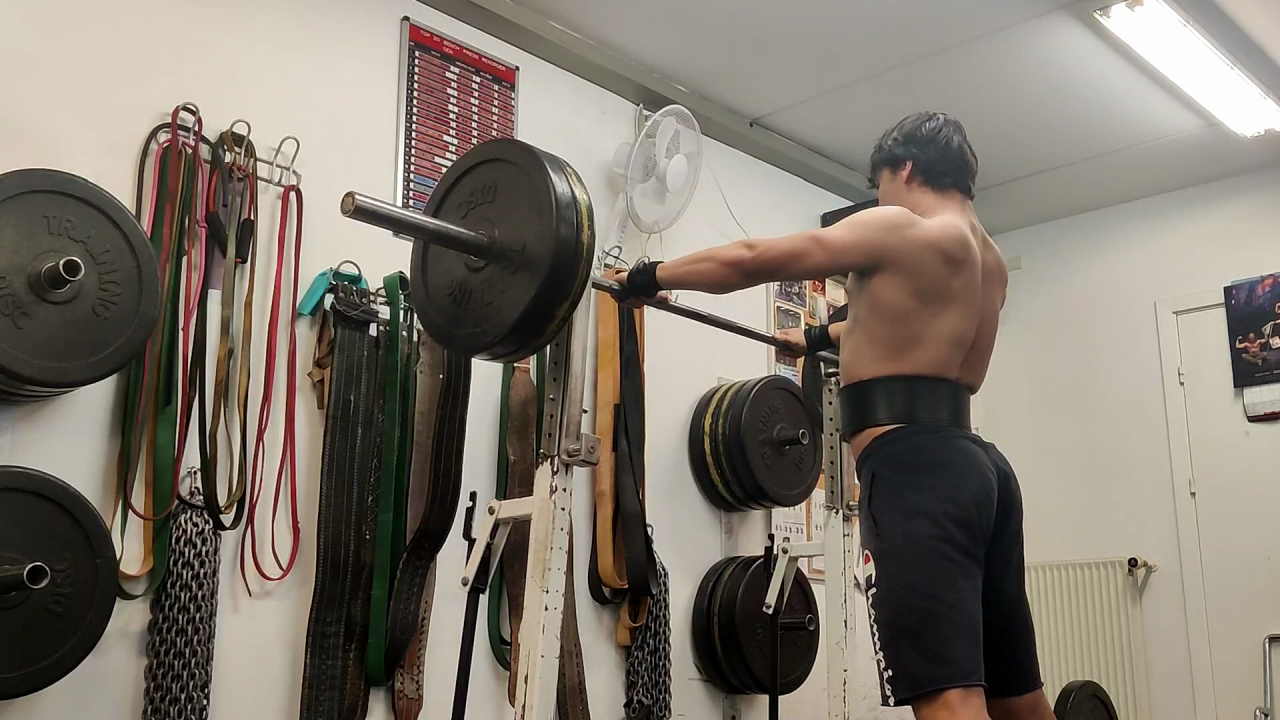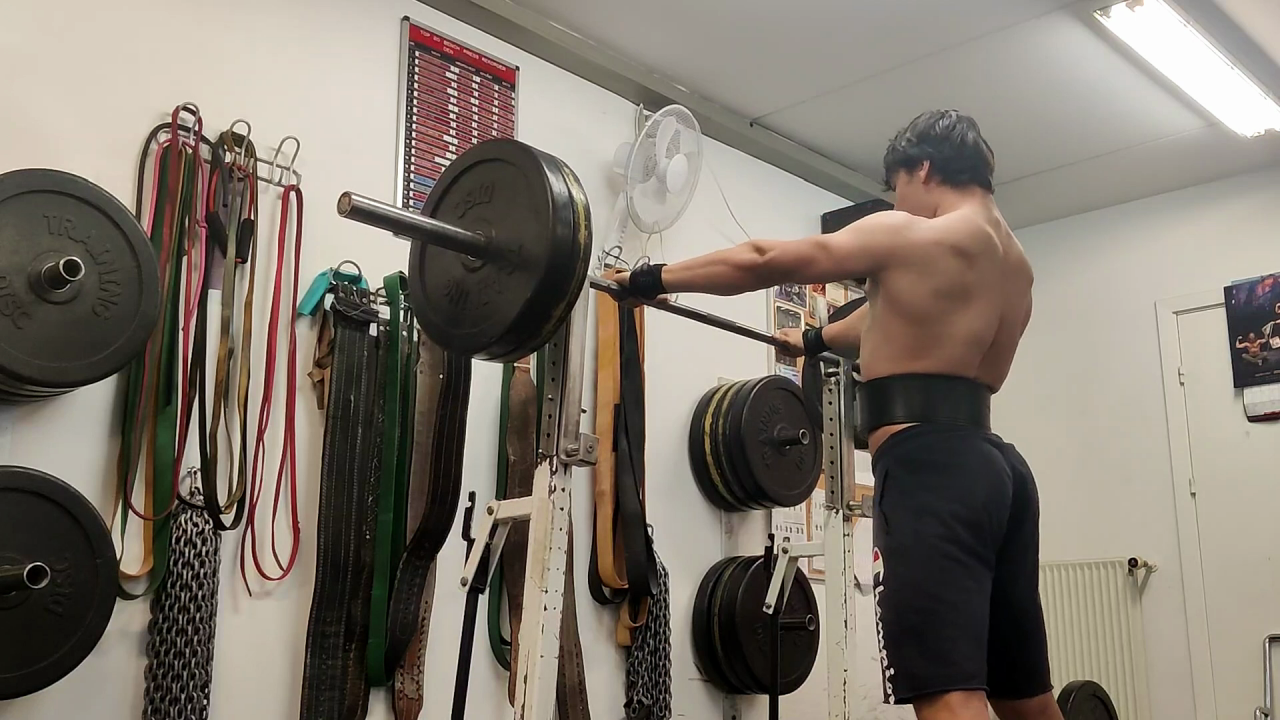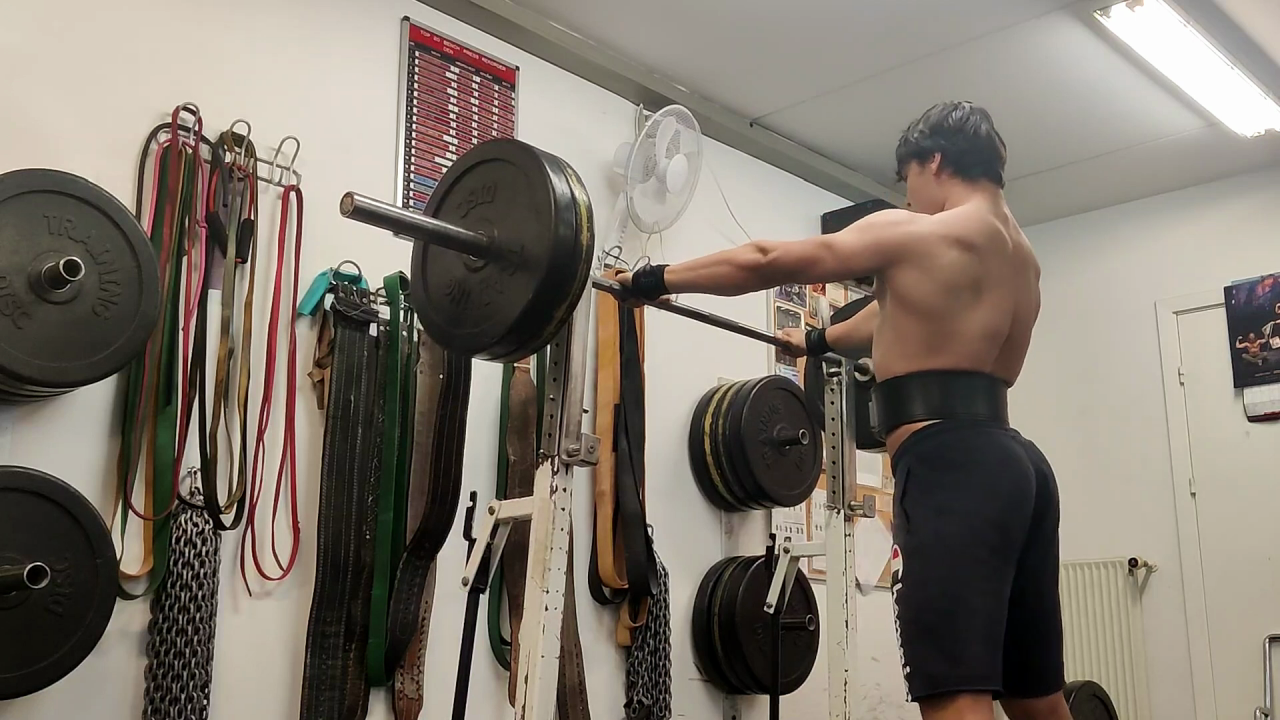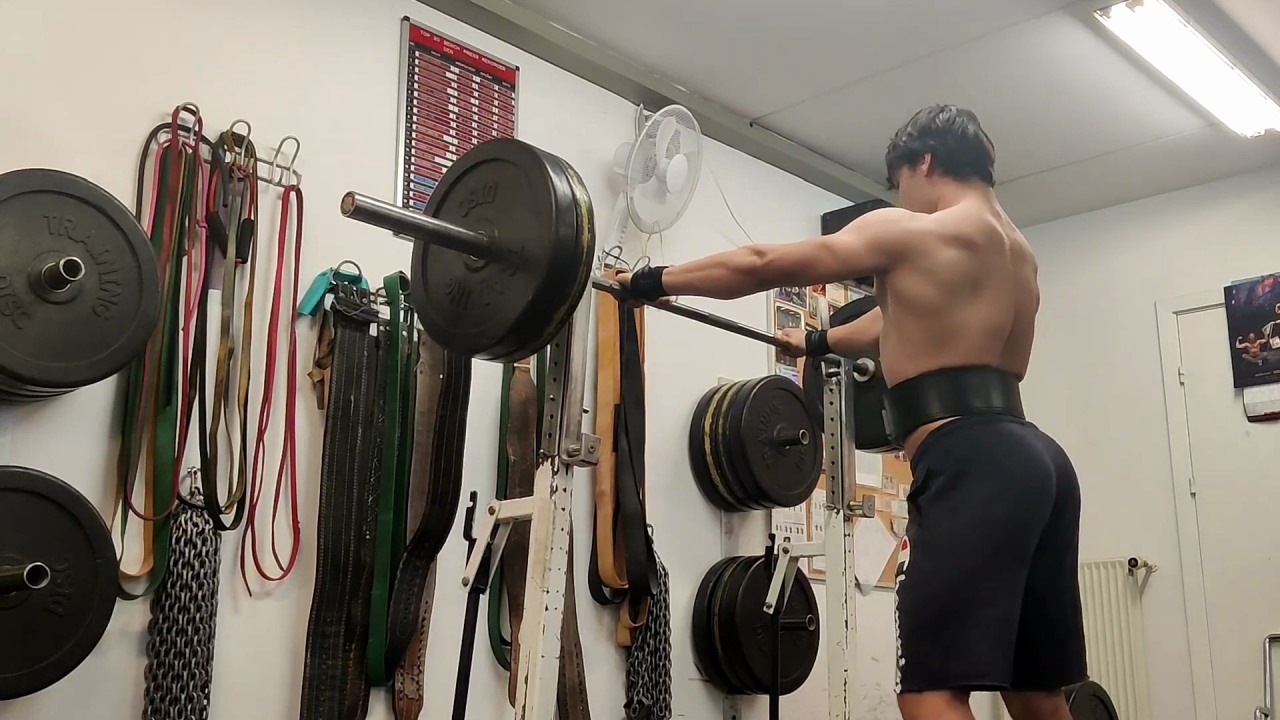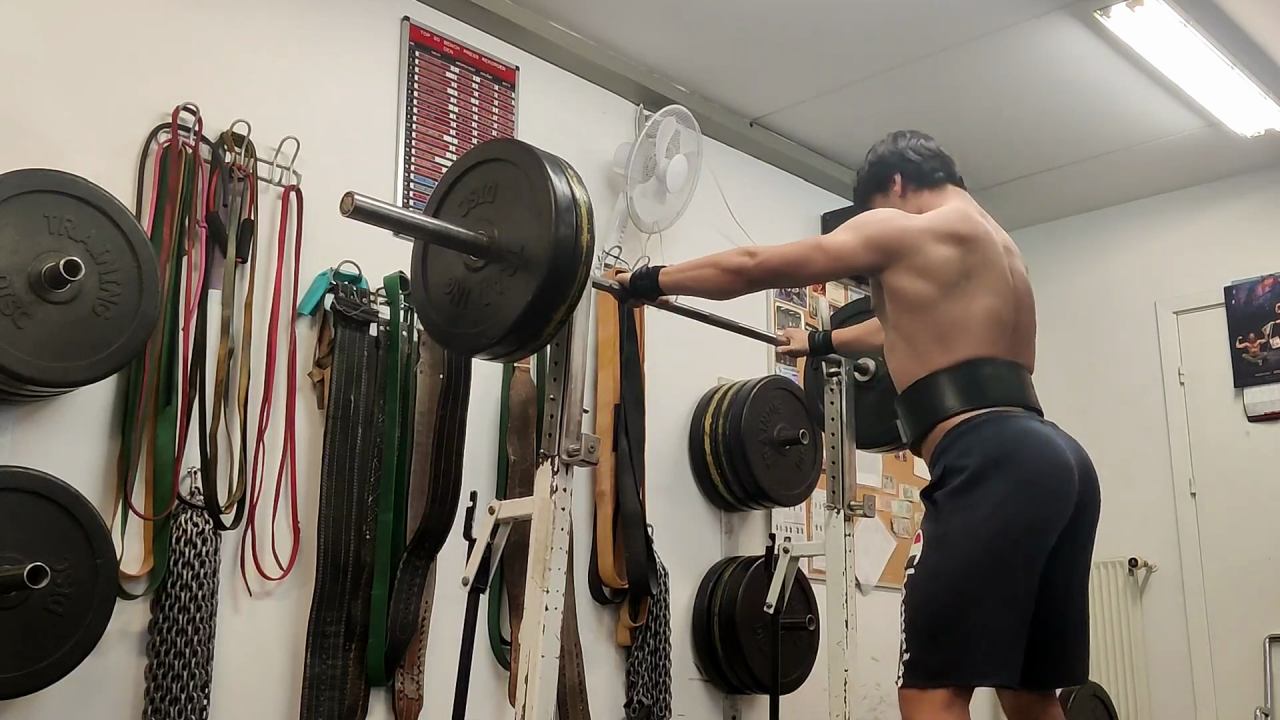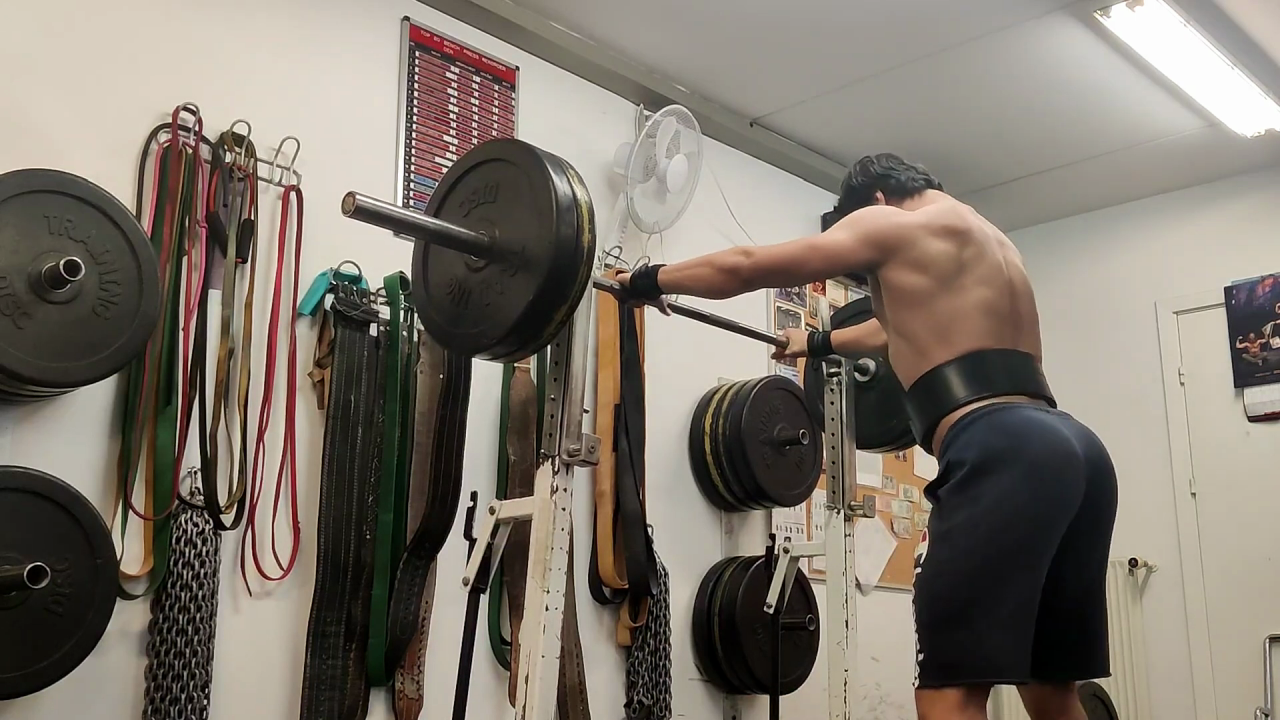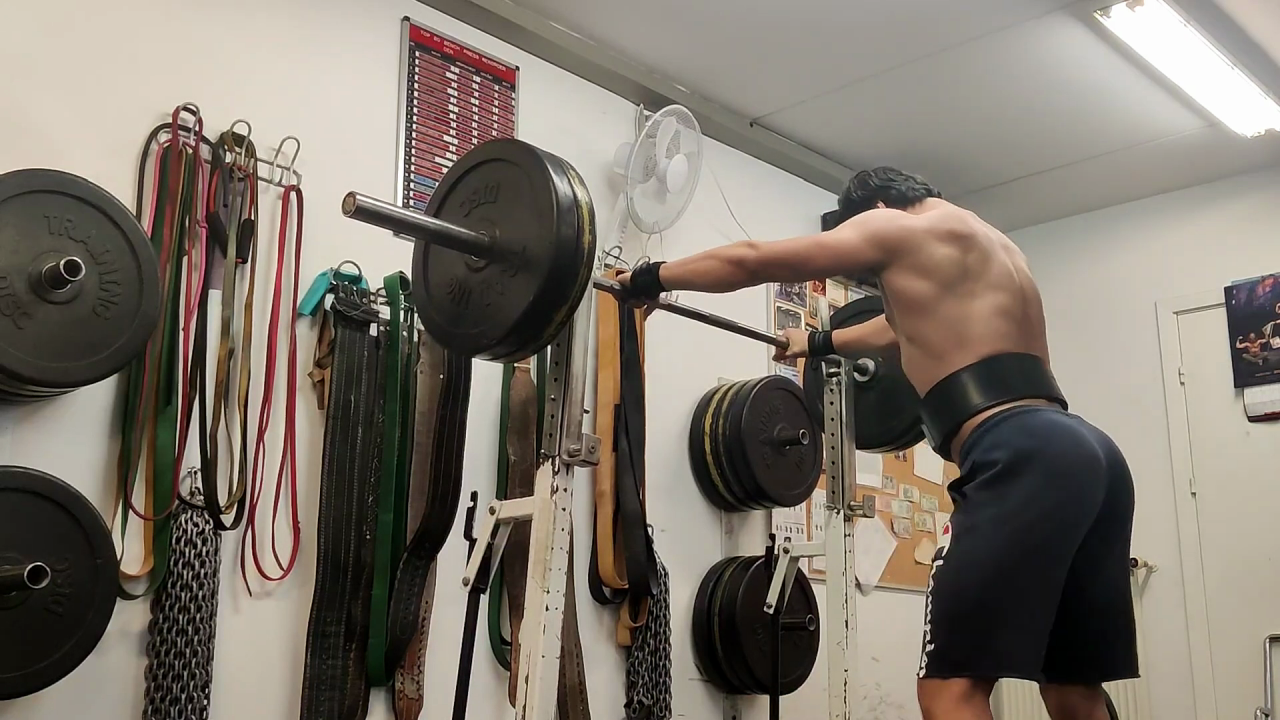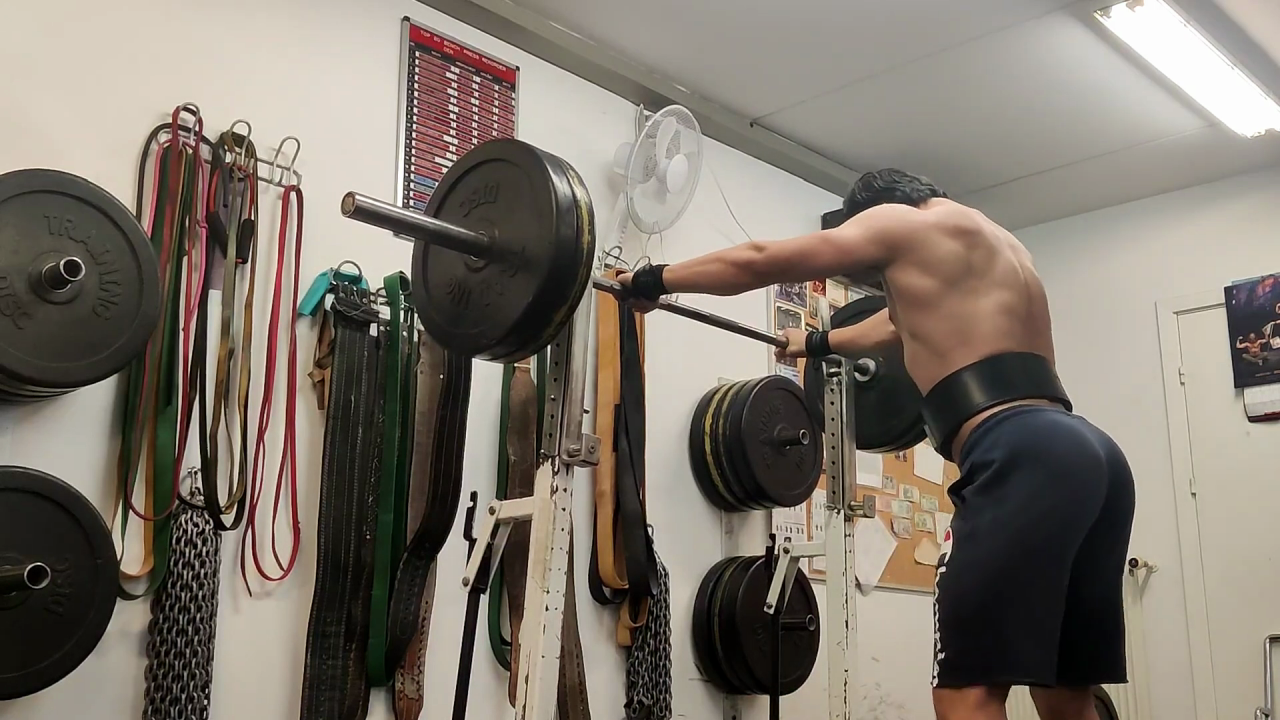
dt=0.2s
person 1, frame 1
left shoulder: (900, 231)
right shoulder: (988, 259)
left elbow: (753, 259)
left wrist: (645, 278)
right wrist: (819, 338)
left hip: (916, 472)
right hip: (972, 468)
person 1, frame 2
left shoulder: (909, 237)
right shoulder: (1014, 264)
left elbow: (763, 261)
left wrist: (650, 279)
right wrist: (816, 339)
left hip: (931, 472)
right hip: (989, 468)
person 1, frame 3
left shoulder: (916, 234)
right shoulder: (1021, 257)
left elbow: (766, 262)
left wrist: (653, 280)
right wrist: (820, 340)
left hip: (954, 470)
right hip: (1012, 467)
person 1, frame 4
left shoulder: (912, 232)
right shoulder: (1016, 251)
left elbow: (761, 265)
left wrist: (652, 280)
right wrist: (820, 342)
left hip: (973, 469)
right hip: (1034, 465)
person 1, frame 5
left shoulder: (899, 228)
right shoulder: (997, 246)
left elbow: (753, 266)
left wrist: (650, 280)
right wrist: (824, 341)
left hip: (996, 466)
right hip: (1058, 463)
person 1, frame 6
left shoulder: (894, 224)
right shoulder: (987, 239)
left elbow: (747, 266)
left wrist: (650, 280)
right wrist: (823, 342)
left hip: (1003, 456)
right hip: (1071, 452)
person 1, frame 7
left shoulder: (896, 226)
right shoulder: (990, 245)
left elbow: (753, 259)
left wrist: (651, 278)
right wrist: (822, 342)
left hip: (1025, 459)
right hip: (1086, 455)
person 1, frame 8
left shoulder: (903, 224)
right shoulder: (995, 241)
left elbow: (759, 260)
left wrist: (653, 281)
right wrist: (819, 343)
left hip: (1024, 460)
right hip: (1088, 457)
